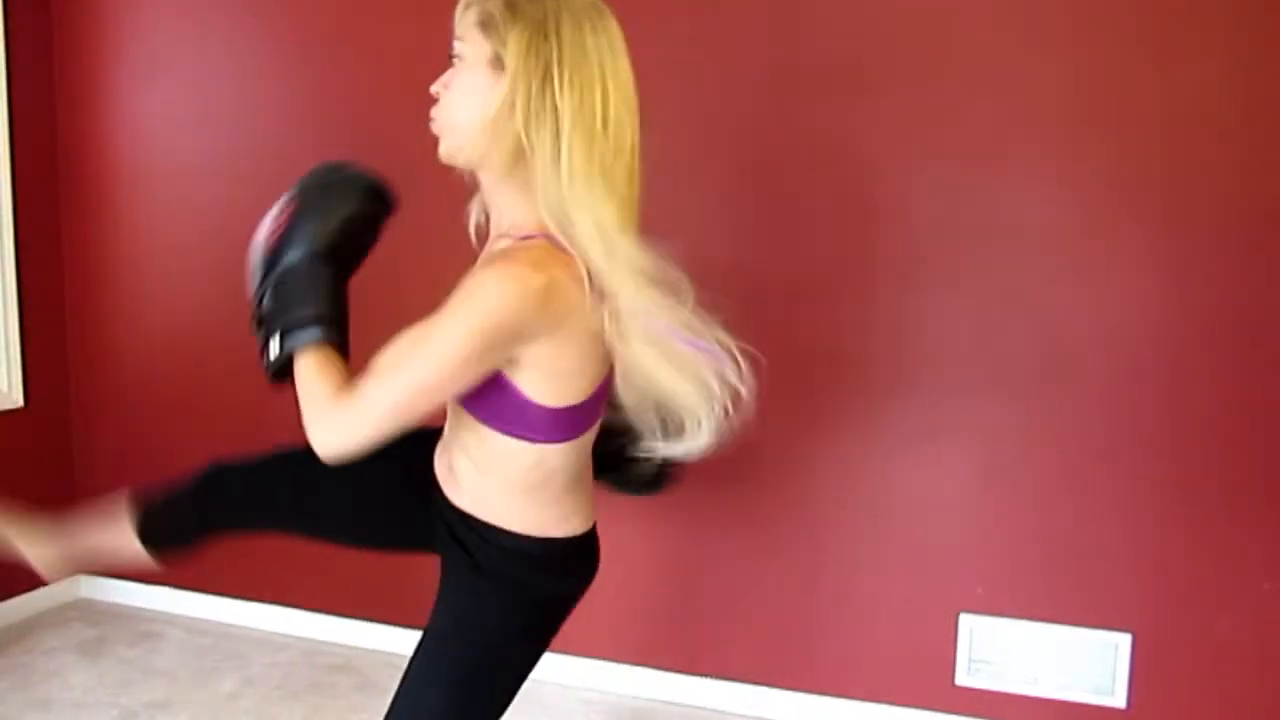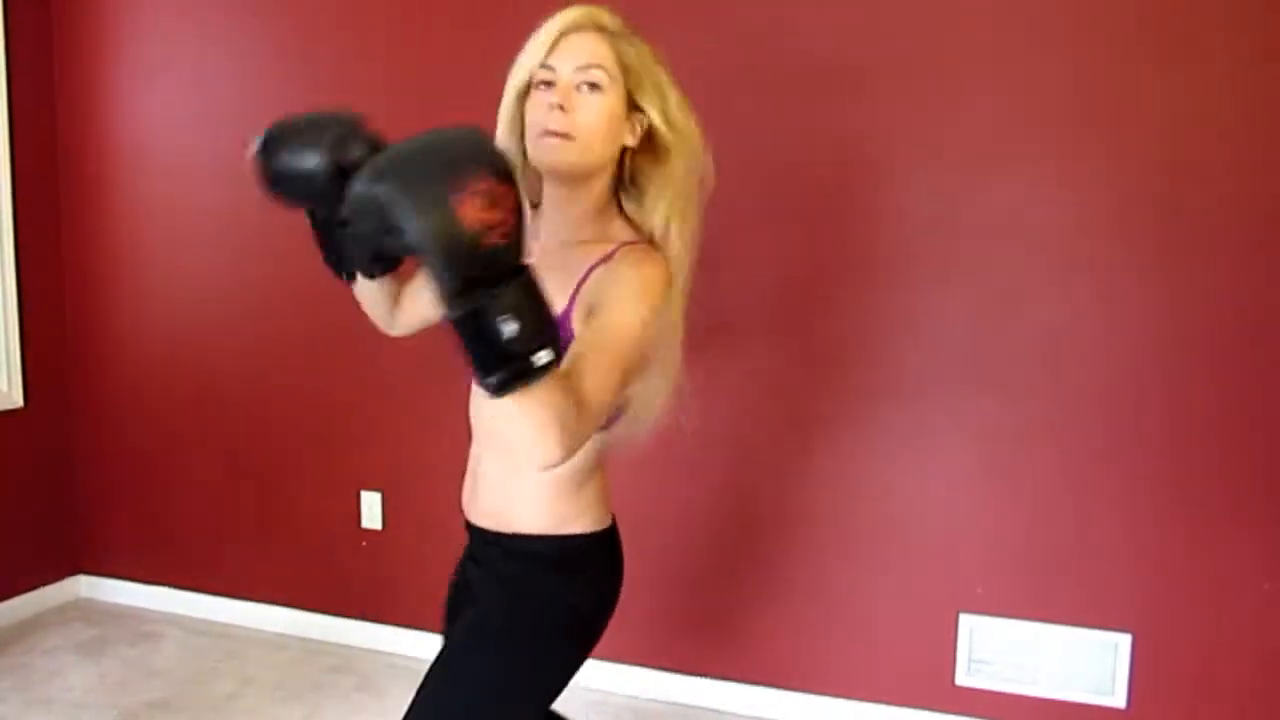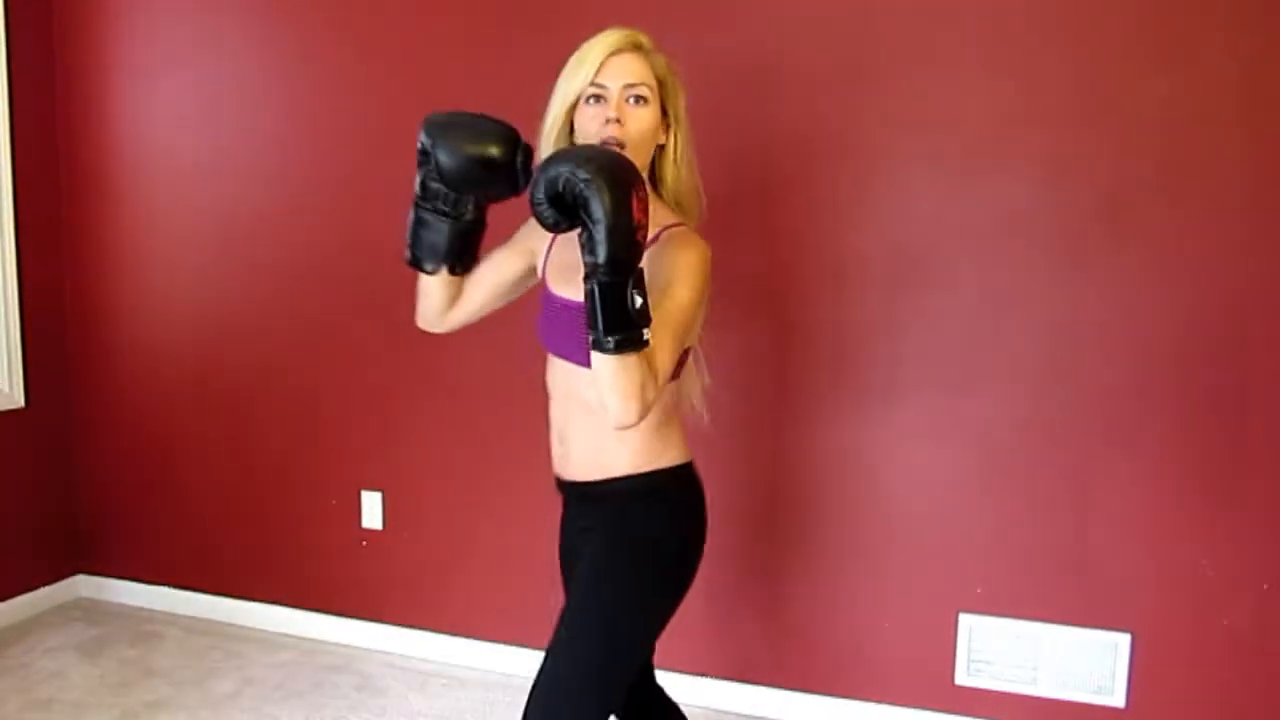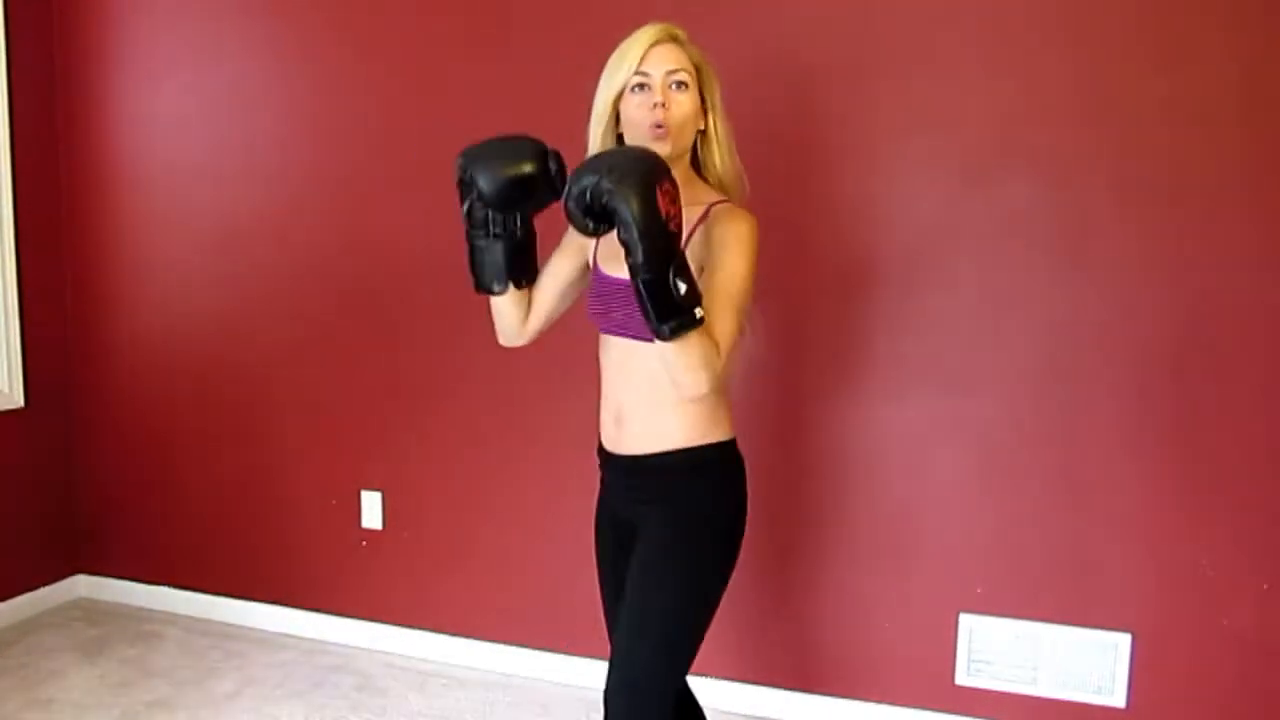
dt=0.3s
person 1, frame 1
left shoulder: (529, 283)
right shoulder: (521, 225)
left elbow: (337, 429)
left hip: (513, 558)
right hip: (447, 488)
right knee: (229, 489)
right ankle: (66, 546)
person 1, frame 2
left shoulder: (637, 272)
right shoulder: (506, 232)
left elbow: (554, 441)
right elbow: (398, 315)
left wrist: (492, 289)
right wrist: (351, 231)
left hip: (551, 571)
right hip: (494, 549)
person 1, frame 3
left shoulder: (678, 250)
right shoulder: (553, 232)
left elbow: (627, 404)
right elbow: (438, 312)
left wrist: (613, 263)
right wrist: (448, 201)
left hip: (649, 513)
right hip: (587, 509)
person 1, frame 4
left shoulder: (726, 224)
right shoulder: (599, 221)
left elbow: (700, 371)
right elbow: (515, 325)
left wrist: (659, 251)
right wrist: (499, 223)
left hip: (696, 486)
right hip: (619, 482)
